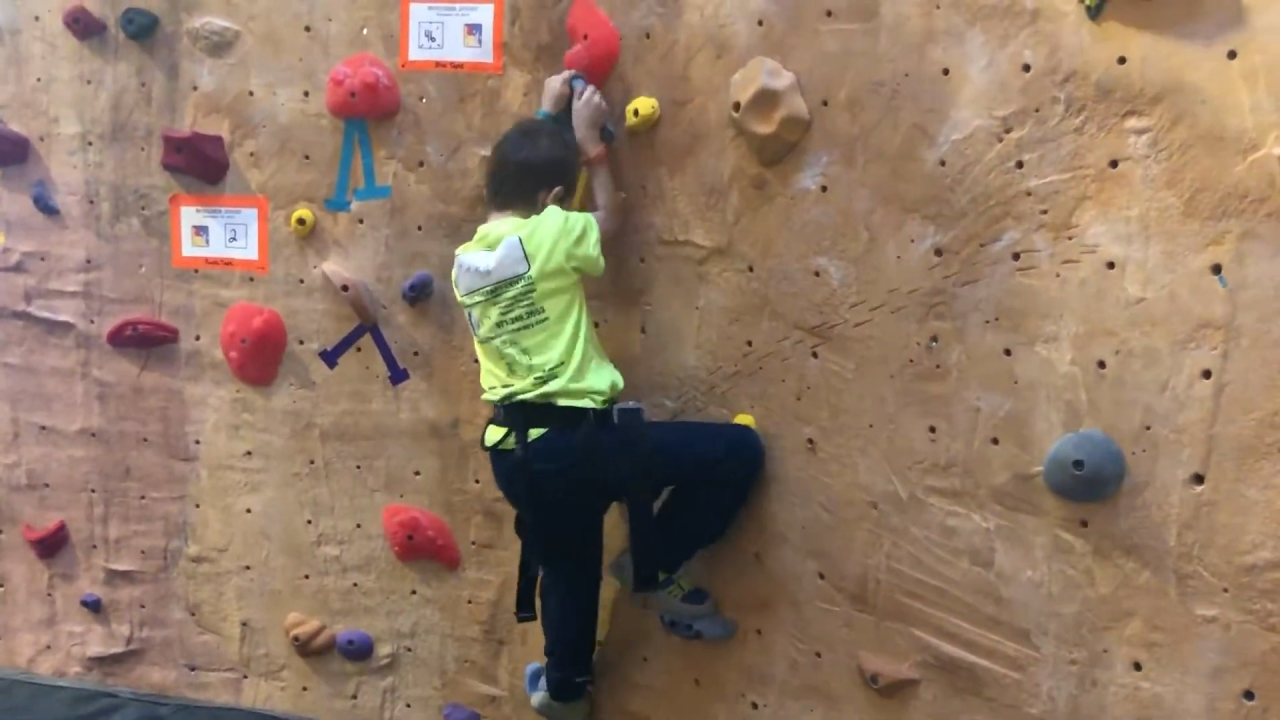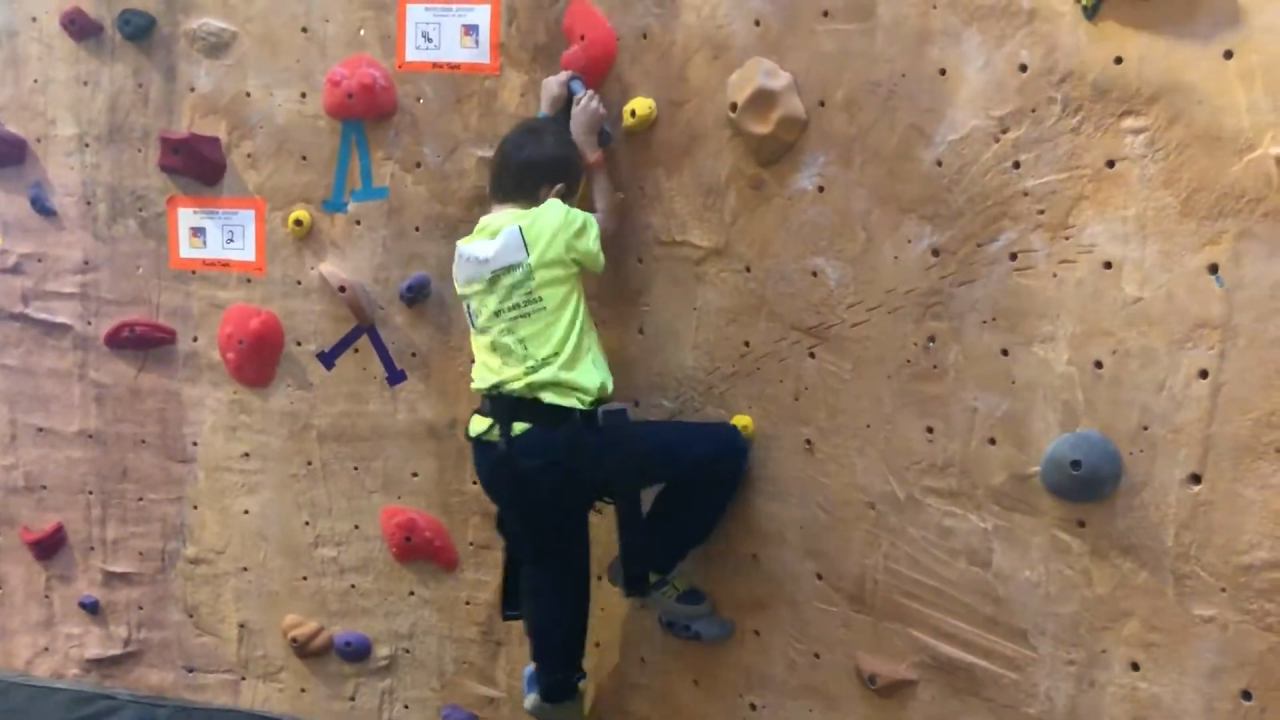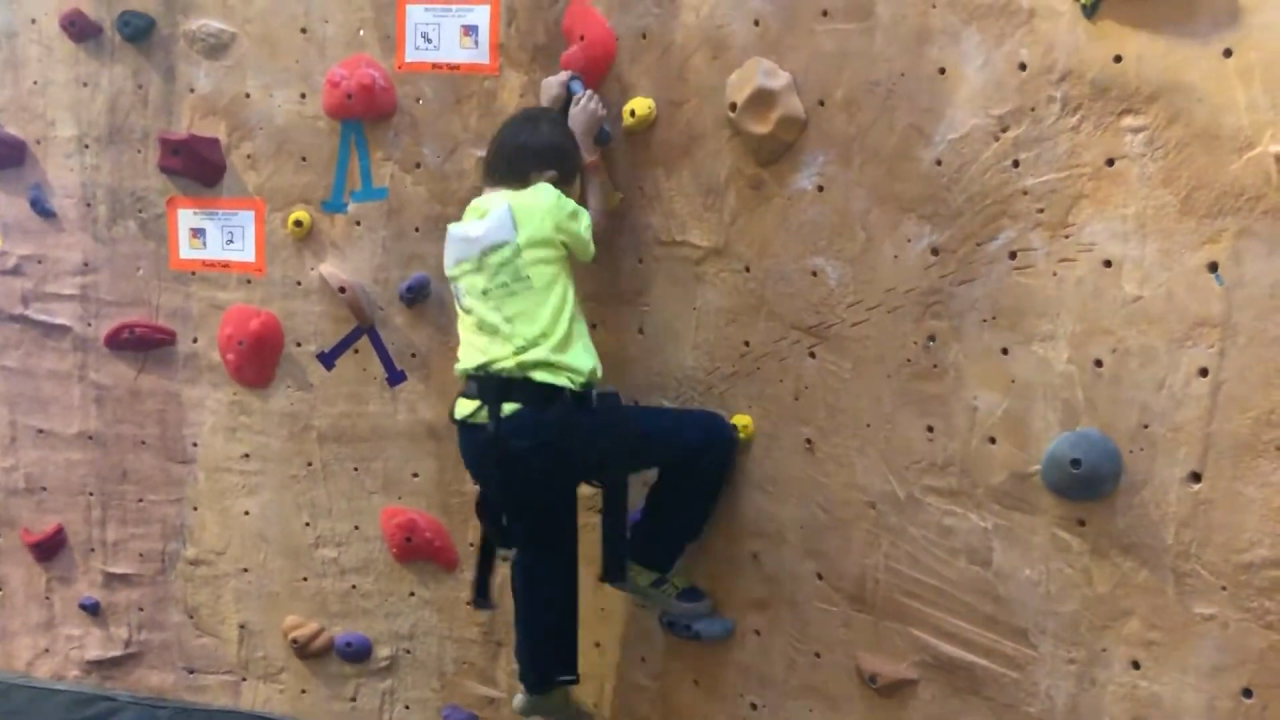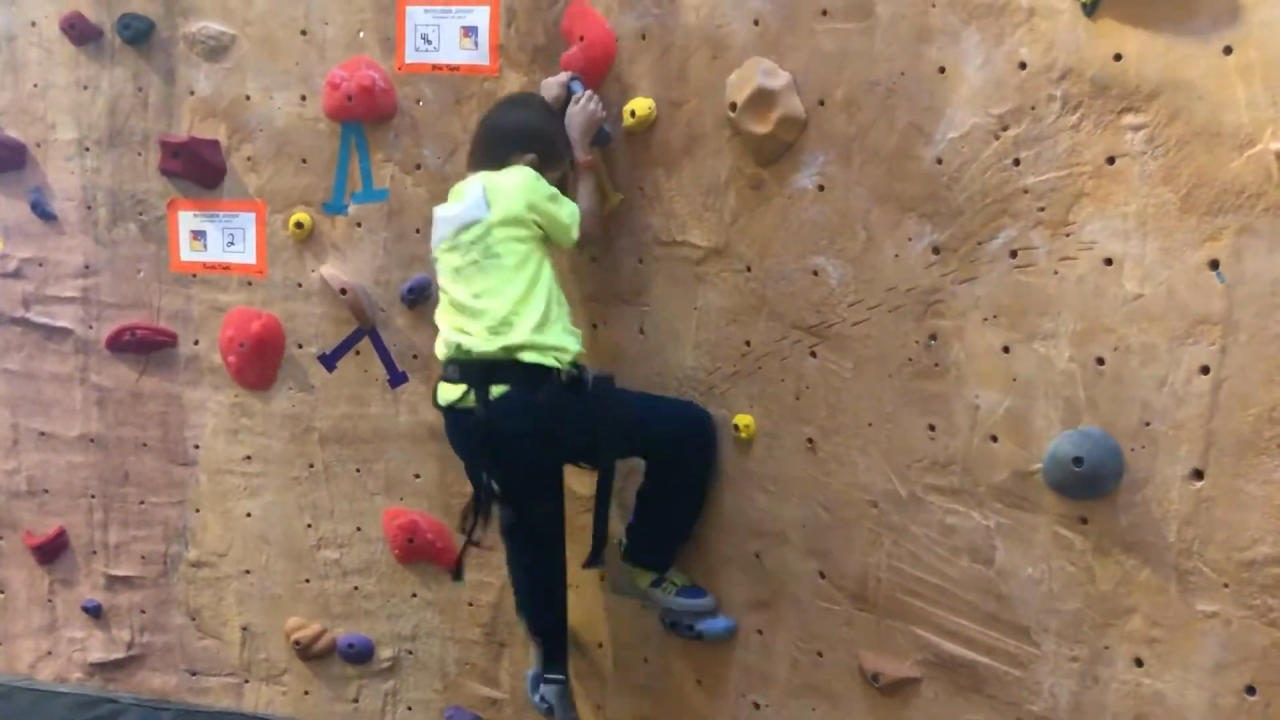
dt=0.1s
person 1, frame 1
left shoulder: (467, 259)
right shoulder: (548, 235)
left elbow: (520, 177)
right elbow: (609, 222)
left wrist: (546, 122)
right wrist: (588, 138)
left hip: (514, 450)
right hip: (577, 440)
left knee: (566, 567)
right knee: (738, 451)
right ankle: (650, 567)
person 1, frame 2
left shoulder: (472, 248)
right shoulder: (551, 222)
left elbow: (522, 164)
right elbow: (605, 227)
left wrist: (549, 120)
right wrist: (587, 141)
left hip: (497, 446)
right hip: (560, 436)
left knee: (550, 568)
right knee: (719, 450)
right ankle: (644, 566)
person 1, frame 3
left shoulder: (462, 229)
right shoulder: (540, 206)
right elbow: (595, 223)
left wrist: (544, 119)
right wrist: (585, 142)
left hip: (480, 427)
right hip: (549, 417)
left knee: (541, 552)
right knee: (708, 439)
right ankle: (646, 565)
person 1, frame 4
left shoulder: (450, 207)
right shoulder: (517, 186)
right elbow: (585, 227)
left wrist: (542, 114)
right wrist: (577, 141)
left hip: (463, 404)
right hip: (527, 398)
left knee: (531, 533)
right knee: (687, 433)
right ankle: (646, 565)
